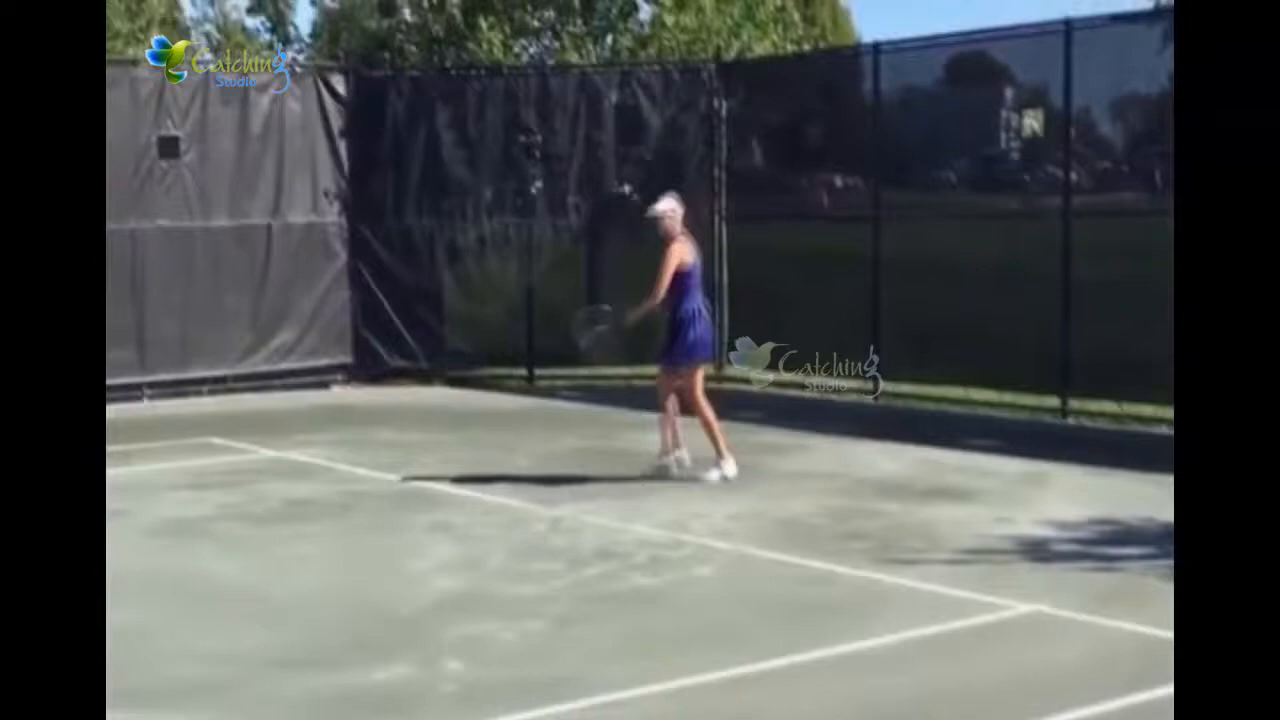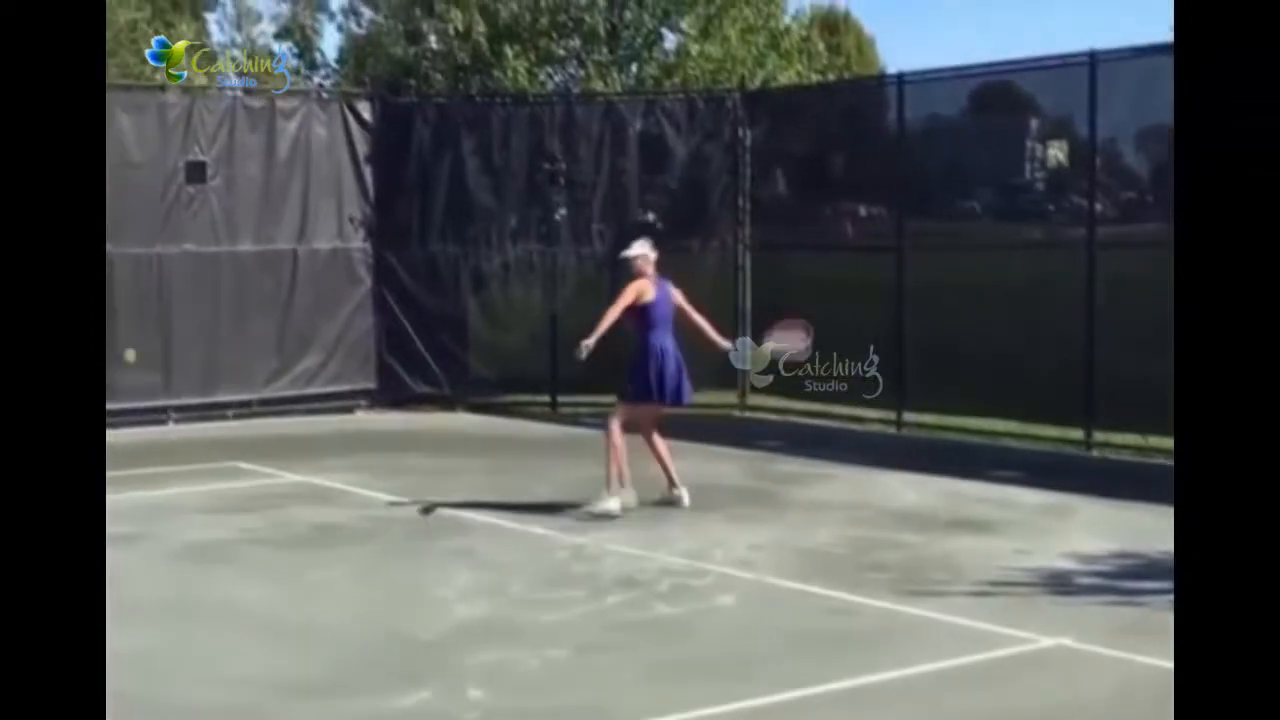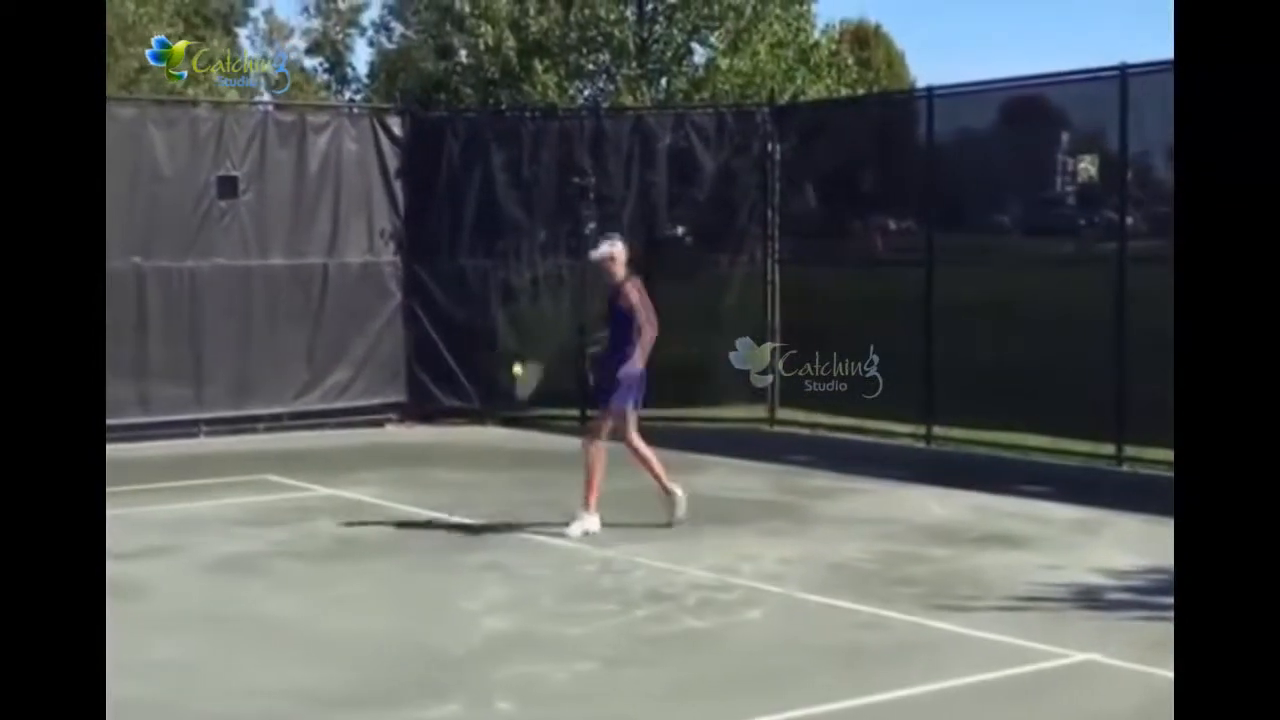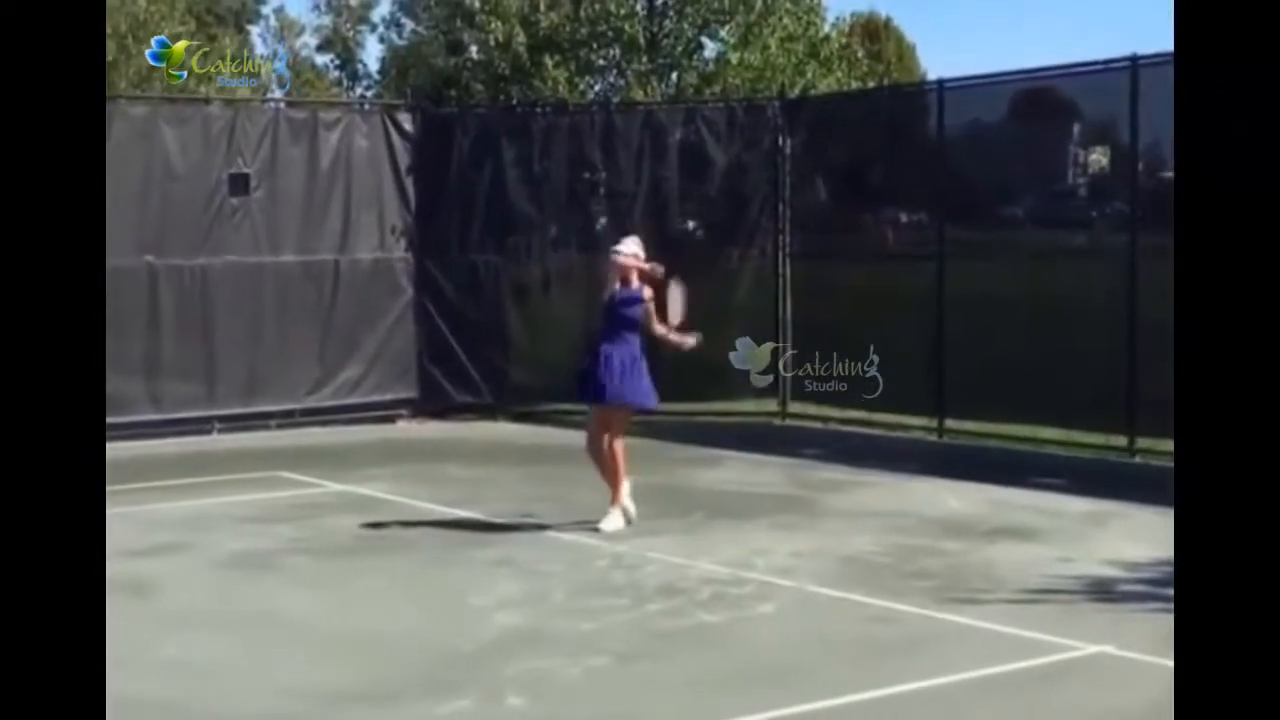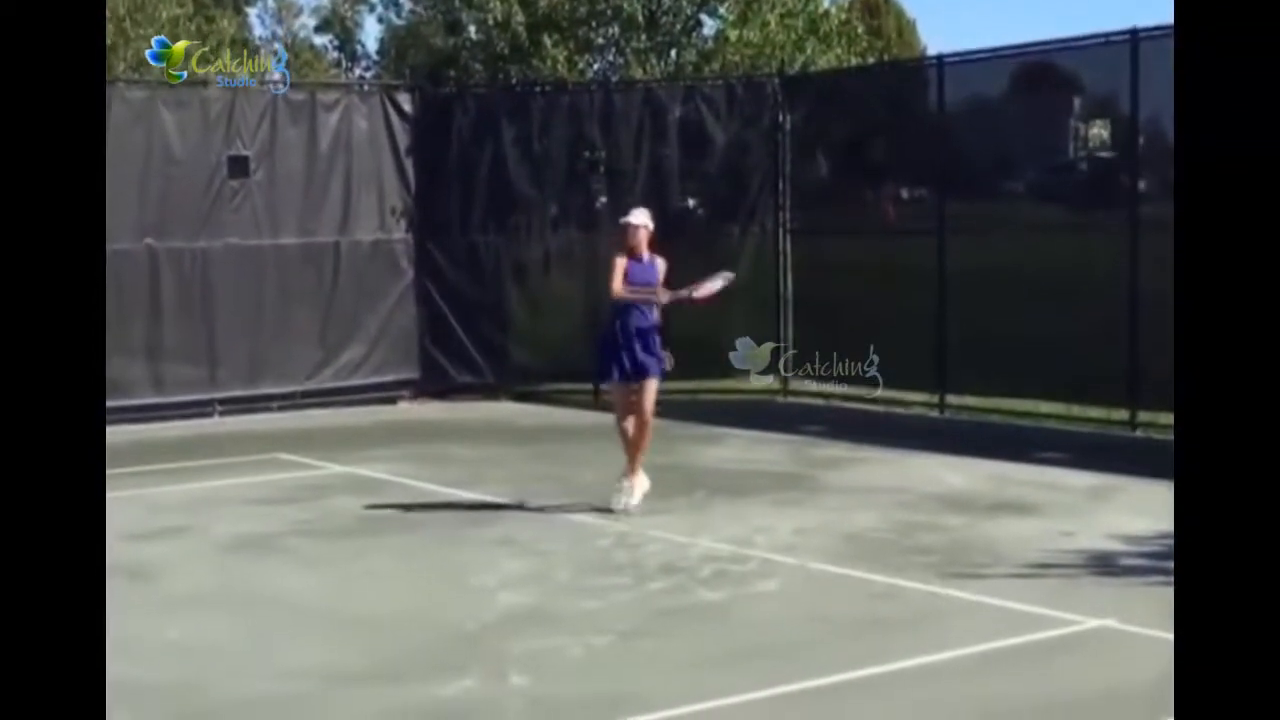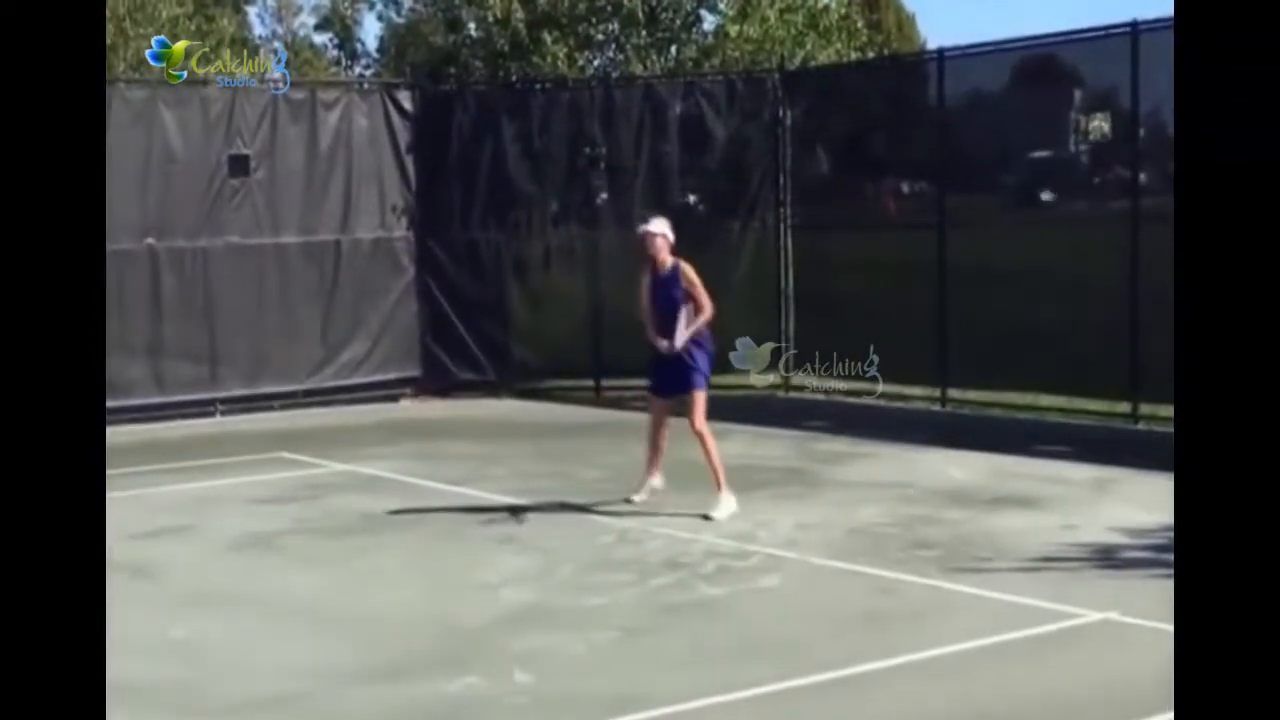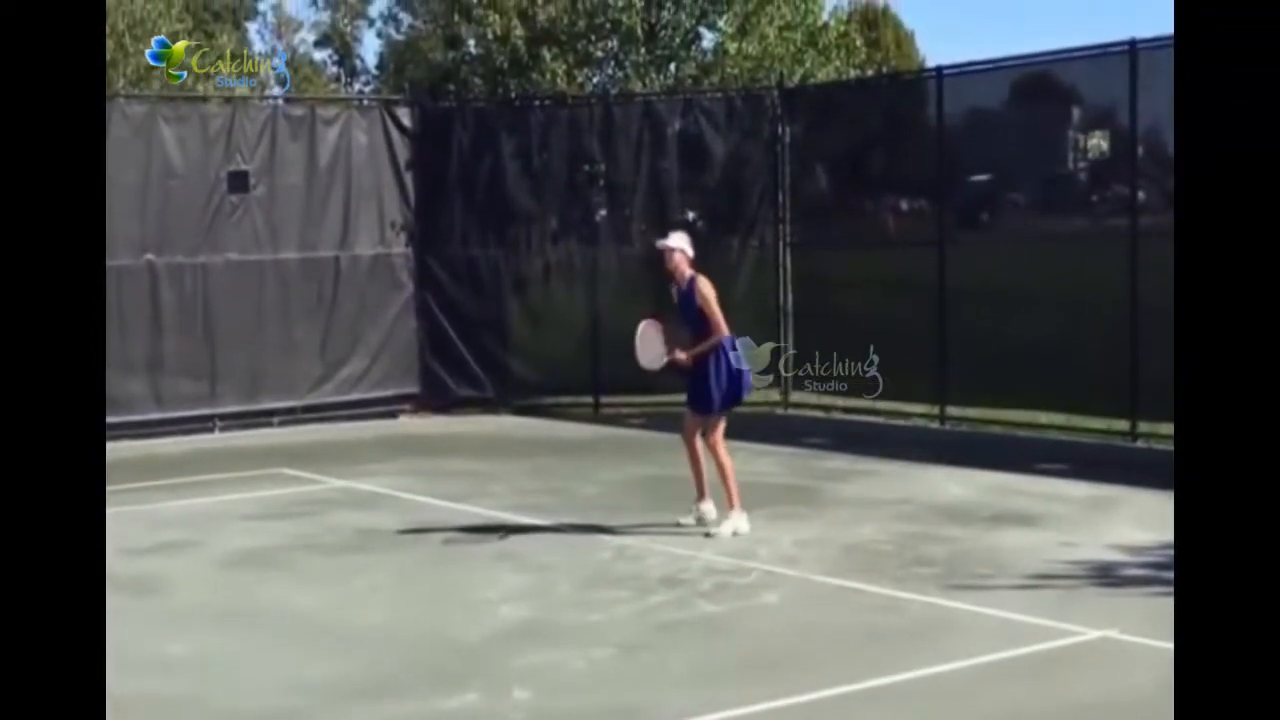
dt=0.4s
person 1, frame 1
left shoulder: (676, 248)
right shoulder: (688, 243)
left elbow: (659, 293)
left wrist: (636, 312)
left hip: (687, 322)
right hip: (692, 318)
left knee: (695, 397)
right knee: (665, 386)
left ankle: (725, 461)
right ankle: (674, 451)
person 1, frame 2
left shoulder: (637, 286)
right shoulder: (669, 288)
left elbow: (615, 310)
right elbow: (695, 316)
left wrist: (593, 338)
right wrist: (719, 341)
left hip: (650, 360)
right hip: (670, 360)
left knee: (614, 425)
right knee: (648, 428)
left ankle: (621, 491)
right ankle: (675, 489)
person 1, frame 3
left shoulder: (629, 288)
right shoulder: (619, 288)
left elbow: (648, 329)
left wrist: (636, 360)
left hip: (625, 367)
right hip: (614, 364)
left knee: (594, 439)
right knee: (631, 439)
left ankle: (588, 515)
right ankle: (670, 491)
person 1, frame 4
left shoulder: (648, 292)
right shoulder: (614, 281)
right elbow: (615, 261)
left wrist: (679, 340)
right wrist: (651, 269)
left hip: (630, 365)
right hip: (604, 362)
left knee: (614, 442)
right knee: (594, 445)
left ankle: (617, 509)
right ankle: (622, 490)
person 1, frame 5
left shoulder: (659, 264)
right shoulder: (621, 260)
right elbow: (616, 290)
left wrist: (662, 342)
right wrist: (650, 294)
left hip: (648, 339)
right hip: (620, 338)
left knee: (646, 412)
right knee: (622, 416)
left ankle: (629, 478)
right ankle: (637, 477)
person 1, frame 6
left shoulder: (684, 271)
right shoulder: (647, 276)
left elbow: (707, 310)
left wrist: (685, 337)
right wrist: (655, 338)
left hip: (692, 351)
right hip: (665, 353)
left knee: (697, 424)
right knee: (656, 422)
left ankle: (725, 495)
right ankle: (652, 477)
person 1, frame 7
left shoulder: (700, 285)
right shoulder: (676, 288)
left elbow: (722, 331)
left wrist: (693, 353)
right wrist: (684, 353)
left hip: (719, 364)
right hip: (702, 365)
left knee: (714, 441)
right knee: (689, 436)
left ankle: (737, 515)
right ankle: (704, 505)
